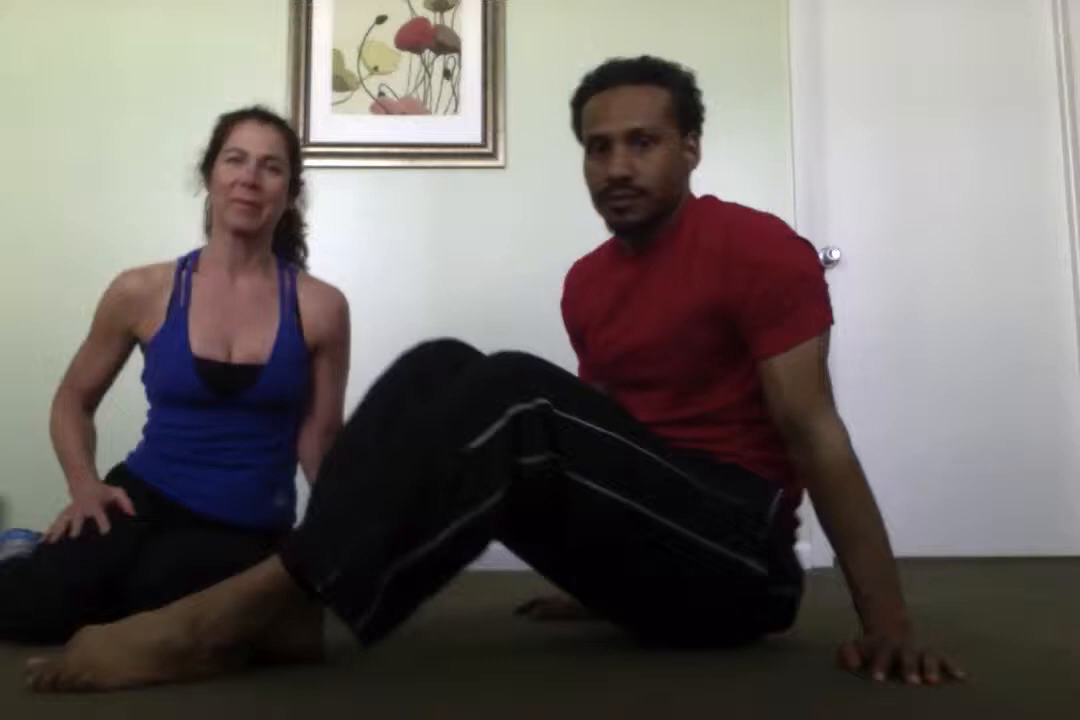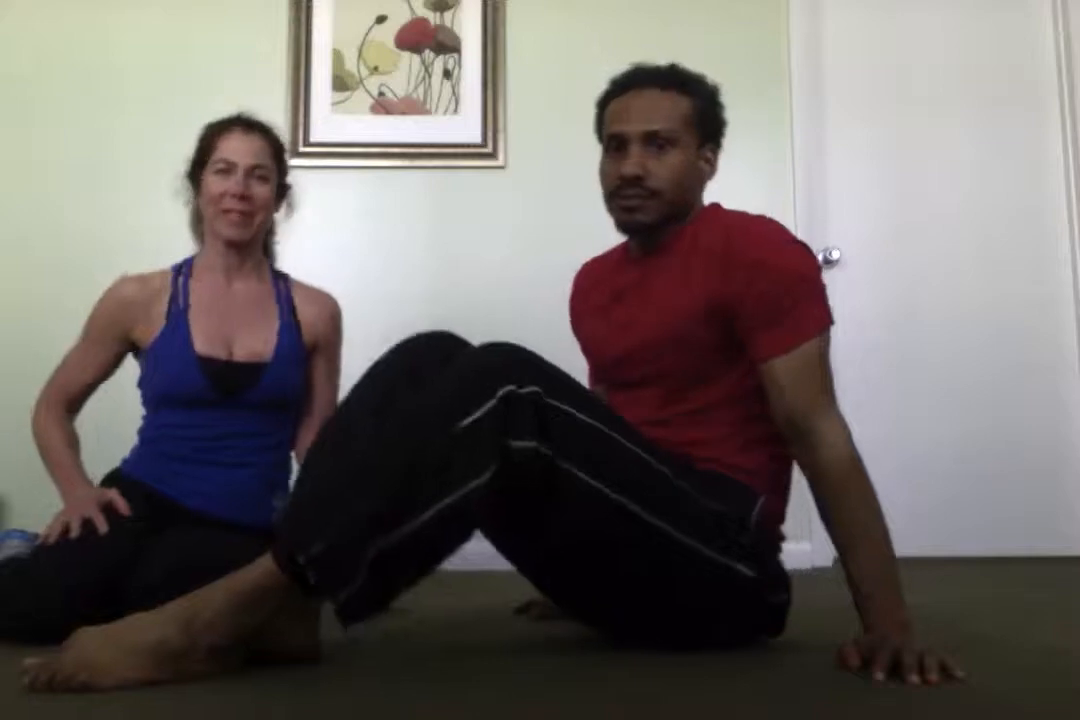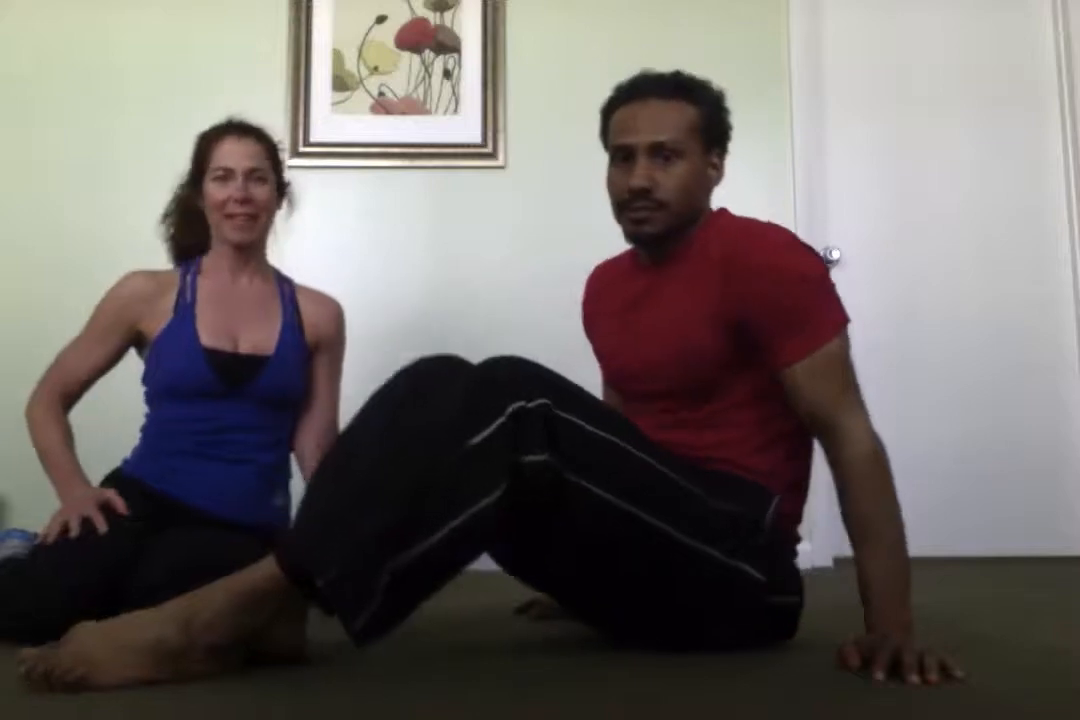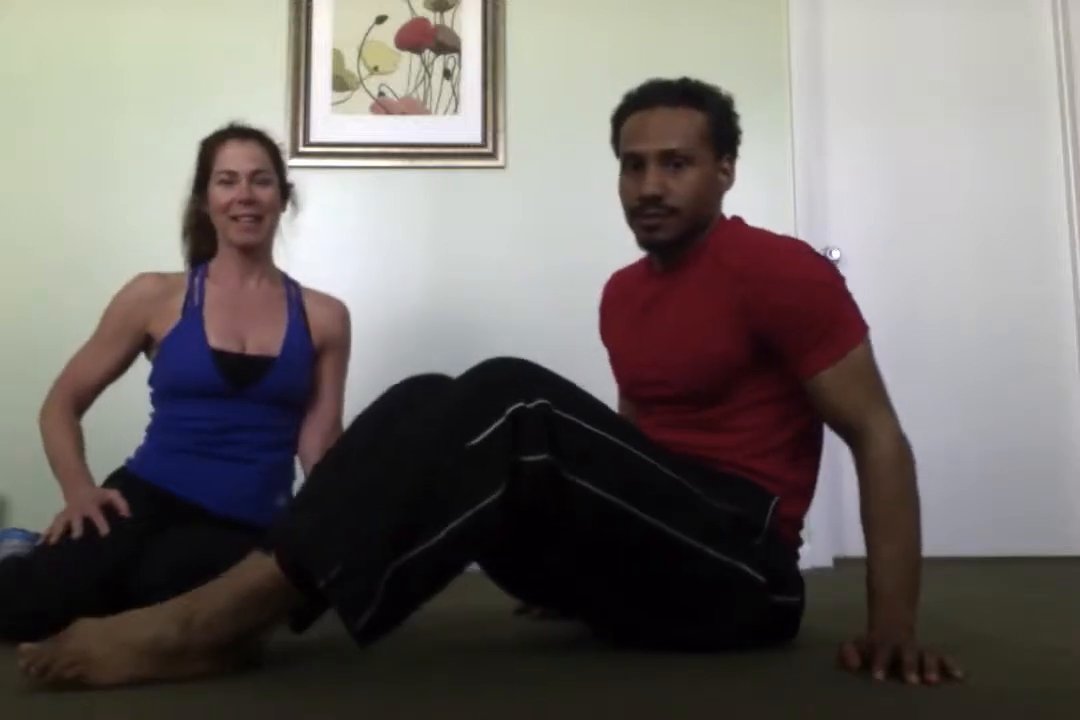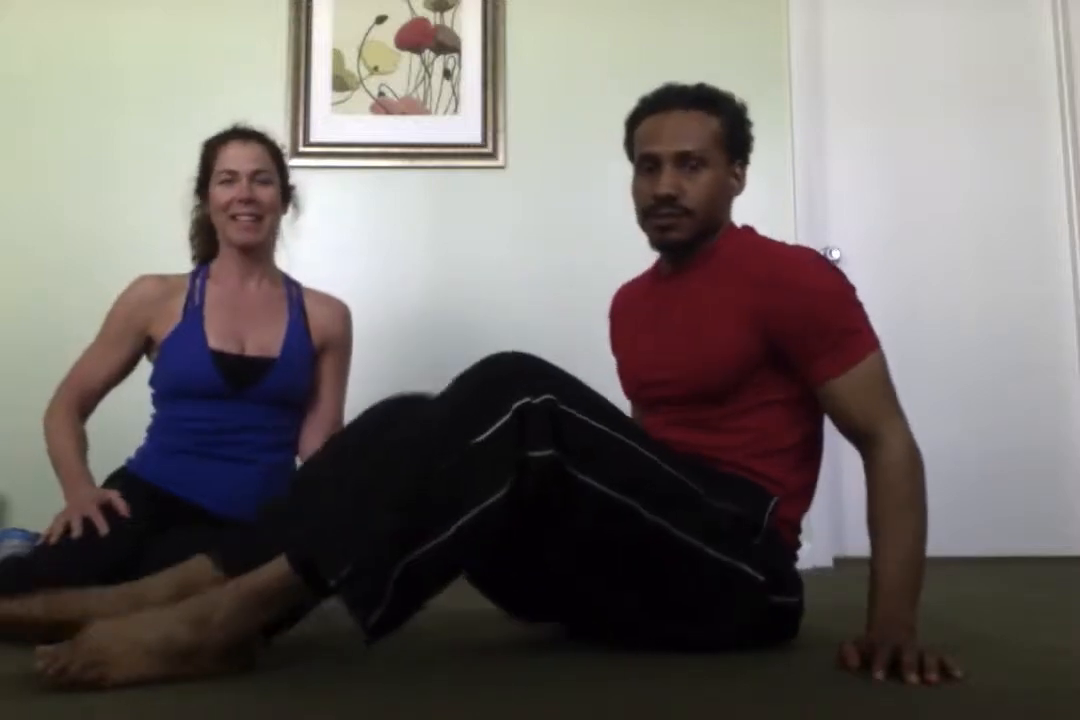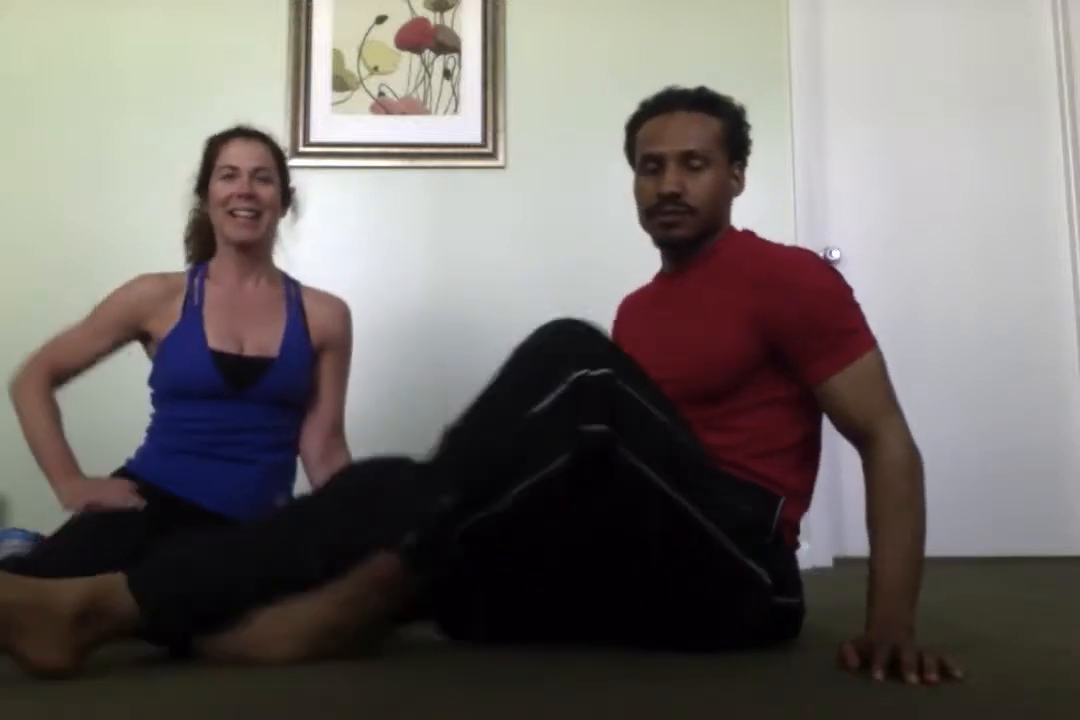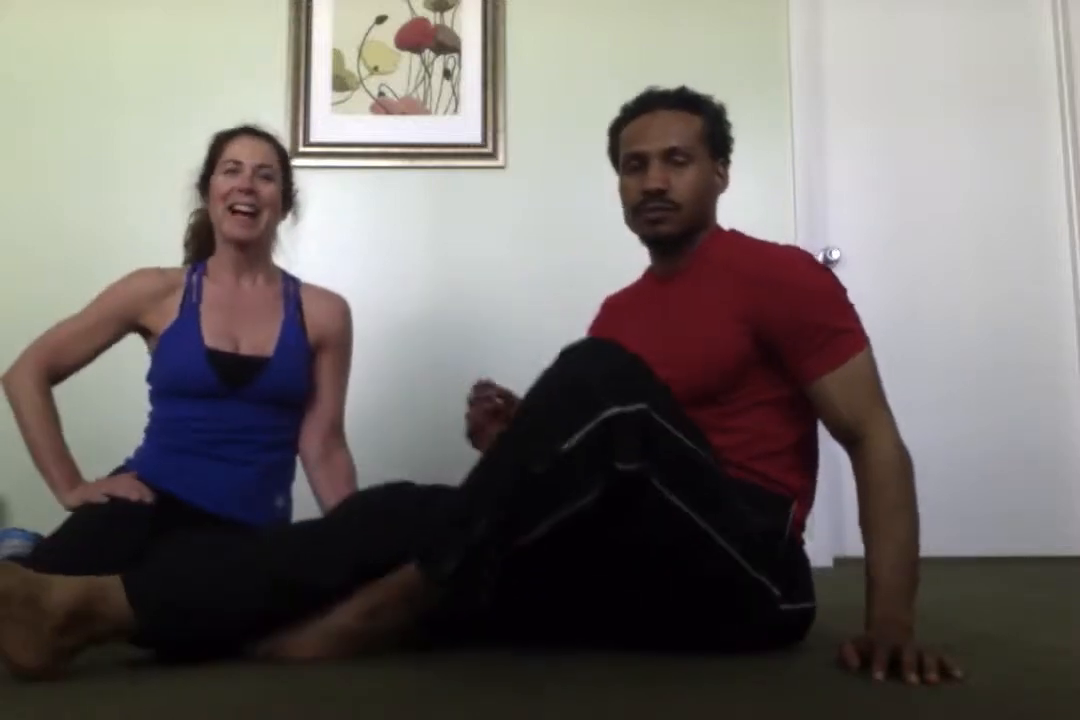
dt=0.2s
person 1, frame 1
left shoulder: (755, 249)
right shoulder: (585, 281)
left elbow: (812, 433)
left wrist: (887, 623)
right wrist: (584, 573)
left hip: (731, 560)
right hip: (635, 557)
left knee: (516, 394)
right knee: (439, 369)
left ankle: (233, 615)
right ankle: (299, 599)
person 1, frame 2
left shoulder: (754, 254)
right shoulder: (593, 283)
left elbow: (818, 435)
left wrist: (886, 622)
right wrist: (571, 569)
left hip: (719, 565)
right hip: (624, 564)
left knee: (506, 382)
right knee: (432, 363)
left ankle: (223, 615)
right ankle: (285, 597)
person 1, frame 3
left shoulder: (762, 261)
right shoulder: (605, 288)
left elbow: (848, 433)
left wrist: (889, 622)
right wrist: (573, 563)
left hip: (732, 567)
right hip: (636, 566)
left knee: (515, 399)
right knee: (439, 387)
left ankle: (223, 616)
right ankle: (273, 603)
person 1, frame 4
left shoulder: (778, 272)
right shoulder: (621, 295)
left elbow: (877, 437)
left wrist: (892, 624)
right wrist: (572, 562)
left hip: (733, 568)
right hip: (639, 566)
left knee: (512, 398)
right knee: (427, 405)
left ankle: (218, 619)
right ankle: (253, 597)
person 1, frame 5
left shoulder: (789, 279)
right shoulder: (631, 303)
left elbow: (887, 442)
left wrist: (890, 622)
left hip: (730, 568)
right hip: (632, 572)
left knee: (512, 389)
right knee: (408, 425)
left ankle: (231, 614)
right ankle: (189, 589)
person 1, frame 6
left shoulder: (789, 280)
right shoulder: (635, 313)
left elbow: (887, 441)
left wrist: (891, 621)
right wrist: (520, 455)
left hip: (734, 571)
right hip: (628, 567)
left knee: (568, 354)
right knee: (391, 485)
left ankle: (357, 598)
right ankle: (95, 606)
person 1, frame 7
left shoulder: (781, 278)
right shoulder: (620, 312)
left elbow: (875, 442)
left wrist: (890, 620)
right wrist: (524, 449)
left hip: (742, 572)
right hip: (628, 568)
left knee: (601, 377)
right knee: (402, 510)
left ankle: (388, 605)
right ankle: (87, 608)
person 2, frame 1
left shoulder: (320, 307)
right shoulder: (140, 293)
left elbow: (319, 441)
right elbow: (72, 401)
right wrist: (85, 486)
left hip: (248, 529)
right hip: (146, 500)
person 2, frame 2
left shoulder: (314, 311)
right shoulder: (140, 299)
left elbow: (316, 442)
right elbow: (54, 406)
right wrist: (76, 491)
left hip: (244, 530)
right hip: (143, 502)
person 2, frame 3
left shoulder: (317, 313)
right shoulder: (147, 295)
left elbow: (316, 444)
right elbow: (47, 400)
right wrist: (74, 490)
left hip: (245, 528)
right hip: (143, 501)
person 2, frame 4
left shoulder: (322, 316)
right shoulder: (155, 297)
left elbow: (320, 444)
right elbow: (61, 405)
right wrist: (78, 491)
left hip: (246, 528)
right hip: (147, 499)
person 2, frame 5
left shoulder: (323, 316)
right shoulder: (156, 297)
left elbow: (320, 443)
right elbow: (65, 408)
right wrist: (81, 491)
left hip: (245, 527)
right hip: (148, 501)
person 2, frame 6
left shoulder: (323, 315)
right shoulder: (157, 297)
left elbow: (324, 447)
right wrist: (70, 482)
left hip: (247, 526)
right hip: (150, 499)
person 2, frame 7
left shoulder: (322, 313)
right shoulder: (157, 293)
left elbow: (323, 447)
right wrist: (70, 485)
left hip: (248, 528)
right hip: (148, 500)
